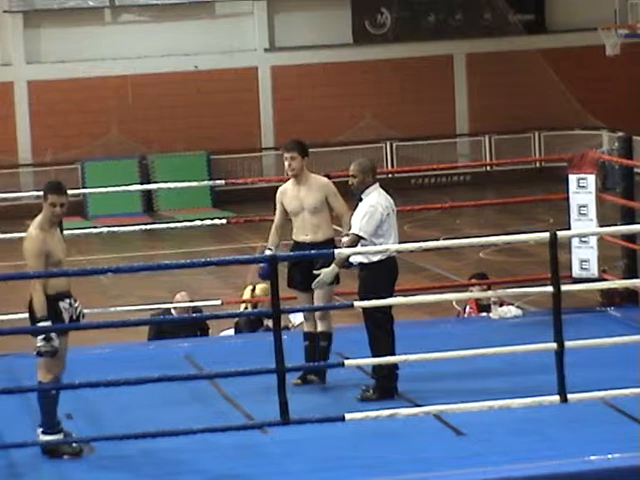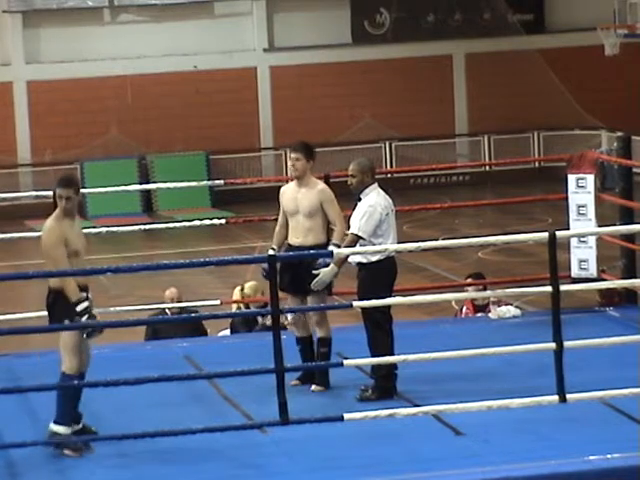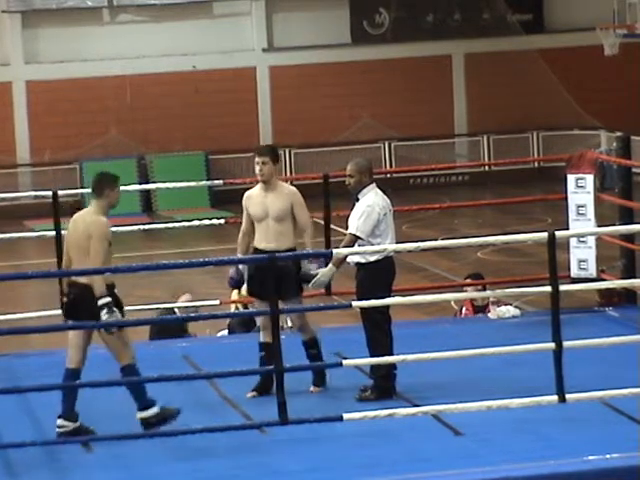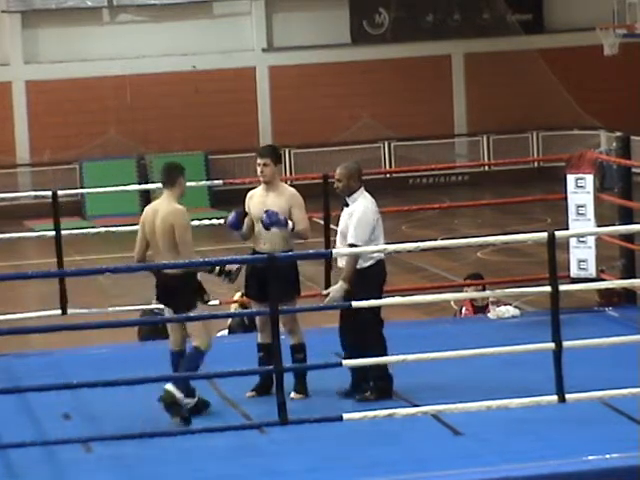
dt=1s
person 1, frame 1
left shoulder: (56, 226)
right shoulder: (36, 237)
right elbow: (37, 286)
left wrist: (72, 302)
right wrist: (43, 328)
left hip: (61, 302)
right hip: (46, 306)
left knee: (57, 369)
right knee: (48, 373)
left ankle: (50, 425)
right ankle: (49, 438)
person 1, frame 2
left shoulder: (75, 221)
right shoulder: (53, 228)
right elbow: (64, 275)
right wrist: (84, 307)
left hip: (77, 296)
right hip: (64, 299)
left knee: (81, 363)
right knee: (71, 365)
left ankle: (72, 422)
right ankle: (60, 428)
person 1, frame 3
left shoulder: (75, 219)
right shoulder: (100, 224)
left elbow: (66, 264)
right elbow: (98, 271)
left wrist: (68, 294)
right wrist: (106, 306)
left hip: (76, 293)
right hip: (97, 295)
left knee: (75, 361)
right knee: (126, 358)
left ankle: (67, 421)
right ankle: (148, 412)
person 1, frame 4
left shoulder: (148, 211)
right shoulder: (177, 212)
left elbow: (138, 256)
right elbow: (188, 257)
right wrist: (222, 269)
left hip: (163, 281)
right hip: (183, 281)
left knee: (177, 342)
right knee: (202, 340)
left ankle: (186, 398)
right ankle: (175, 390)
person 2, frame 1
left shoulder: (323, 185)
right shoulder: (283, 192)
left elbow: (345, 214)
right elbow: (278, 226)
right wrist: (269, 253)
left hip: (324, 249)
right hip: (299, 251)
left knee: (321, 313)
right knee: (307, 314)
left ankle: (320, 368)
right ankle: (309, 368)
person 2, frame 2
left shoulder: (322, 191)
right shoulder: (285, 191)
left elbow: (339, 225)
left wrist: (332, 252)
right wrist: (272, 253)
left hip: (315, 255)
right hip: (292, 255)
left knee: (318, 318)
right knee: (296, 318)
left ankle: (322, 376)
right ankle: (309, 369)
person 2, frame 3
left shoulder: (290, 193)
right shoulder: (248, 197)
left elbow: (307, 228)
right elbow: (245, 232)
left hip: (286, 259)
right hip: (259, 260)
left knee: (298, 321)
right knee: (263, 324)
left ankle: (318, 374)
right ankle: (266, 380)
person 2, frame 4
left shoulder: (291, 195)
right shoulder: (251, 196)
left elbow: (305, 232)
right elbow: (246, 235)
left wrist: (285, 224)
right wrist: (238, 227)
left hip: (282, 262)
right hip: (258, 262)
left knee: (290, 324)
right knee: (263, 324)
left ankle: (300, 382)
right ankle: (265, 381)
person 3, frame 1
left shoulder: (372, 204)
right shoulder: (379, 199)
left elbow: (354, 240)
left wrist: (333, 268)
left hip: (375, 269)
right hip: (379, 266)
left knee: (378, 327)
right knee: (381, 325)
left ankle: (384, 385)
right ankle: (385, 379)
person 3, frame 2
left shoulder: (372, 204)
right shoulder: (378, 198)
left elbow: (352, 240)
left wrist: (333, 268)
left hip: (374, 269)
right hip: (378, 266)
left knee: (377, 326)
right knee: (380, 325)
left ankle: (384, 385)
right ankle: (384, 379)
person 3, frame 3
left shoulder: (369, 204)
right shoulder: (376, 198)
left elbow: (351, 240)
left wrist: (331, 269)
left hip: (373, 268)
right hip: (377, 266)
left knee: (376, 327)
right knee: (378, 326)
left ankle: (383, 385)
right ankle: (383, 379)
person 3, frame 4
left shoulder: (362, 209)
right shoulder: (354, 204)
left elbow: (356, 252)
left wrist: (342, 285)
right wrist: (344, 281)
left hip: (366, 275)
right hip: (358, 274)
left knee: (369, 332)
right knee: (349, 330)
left ankle: (381, 386)
right ankle: (360, 381)
